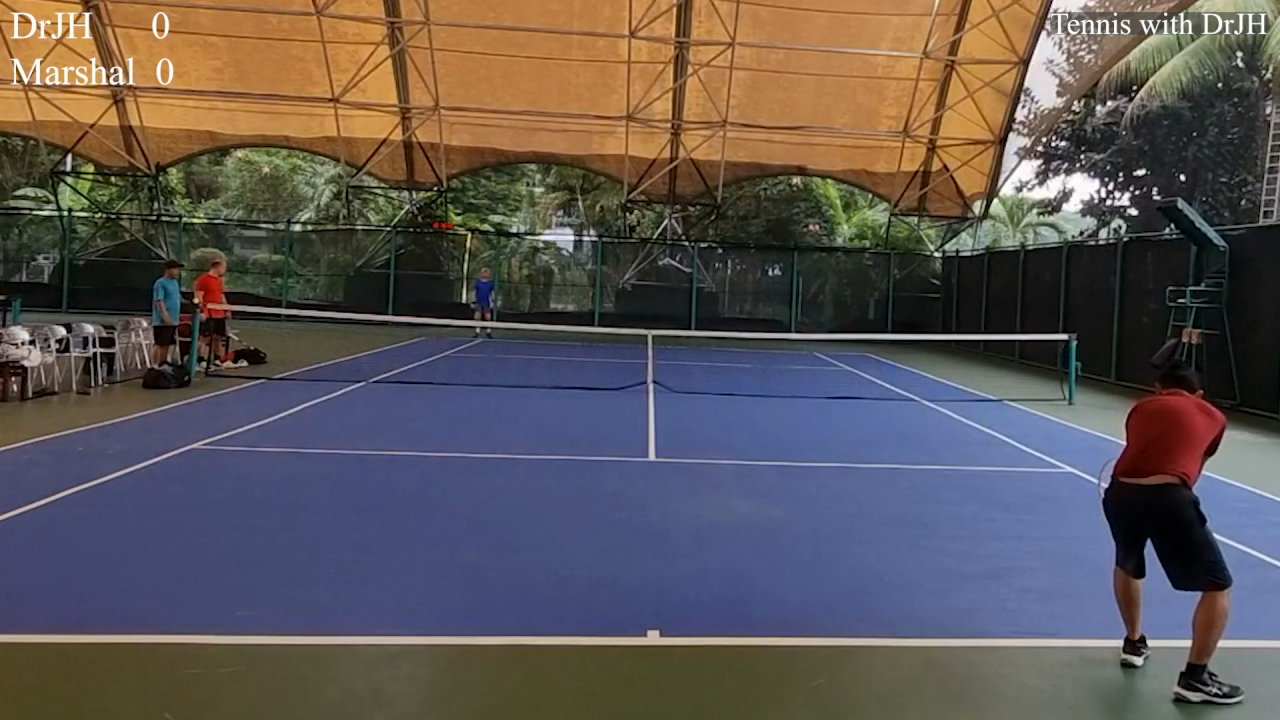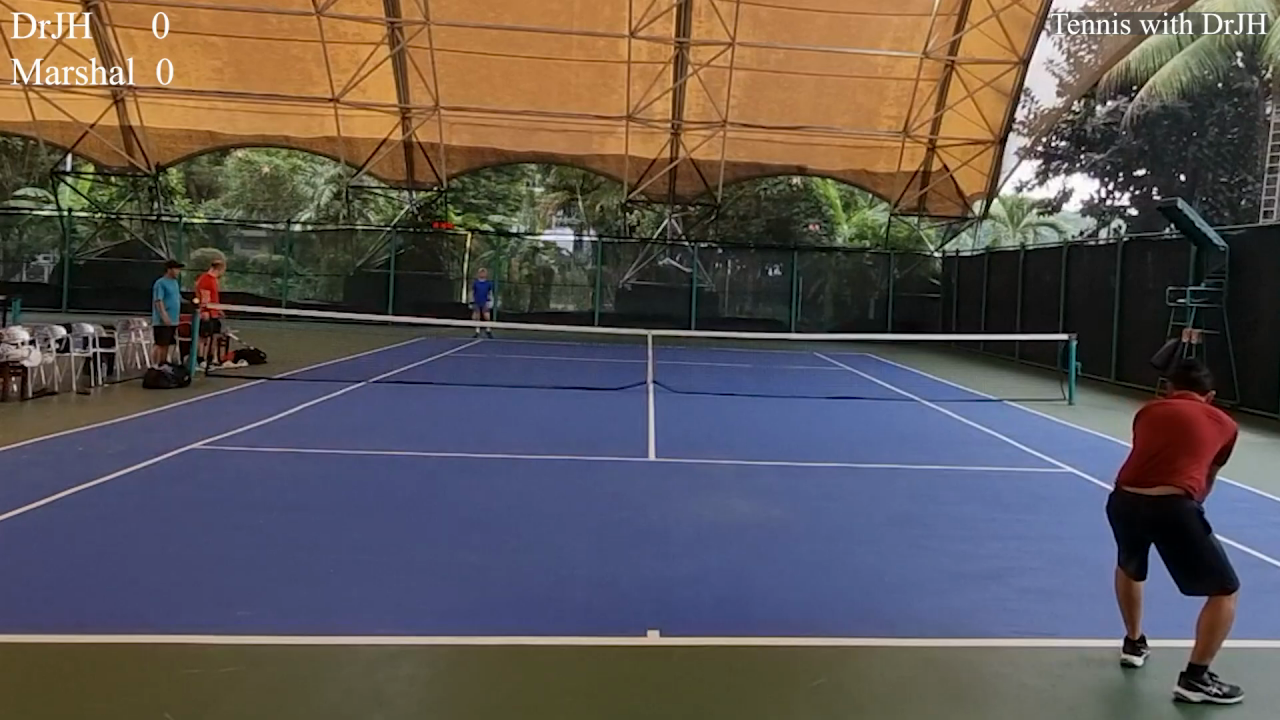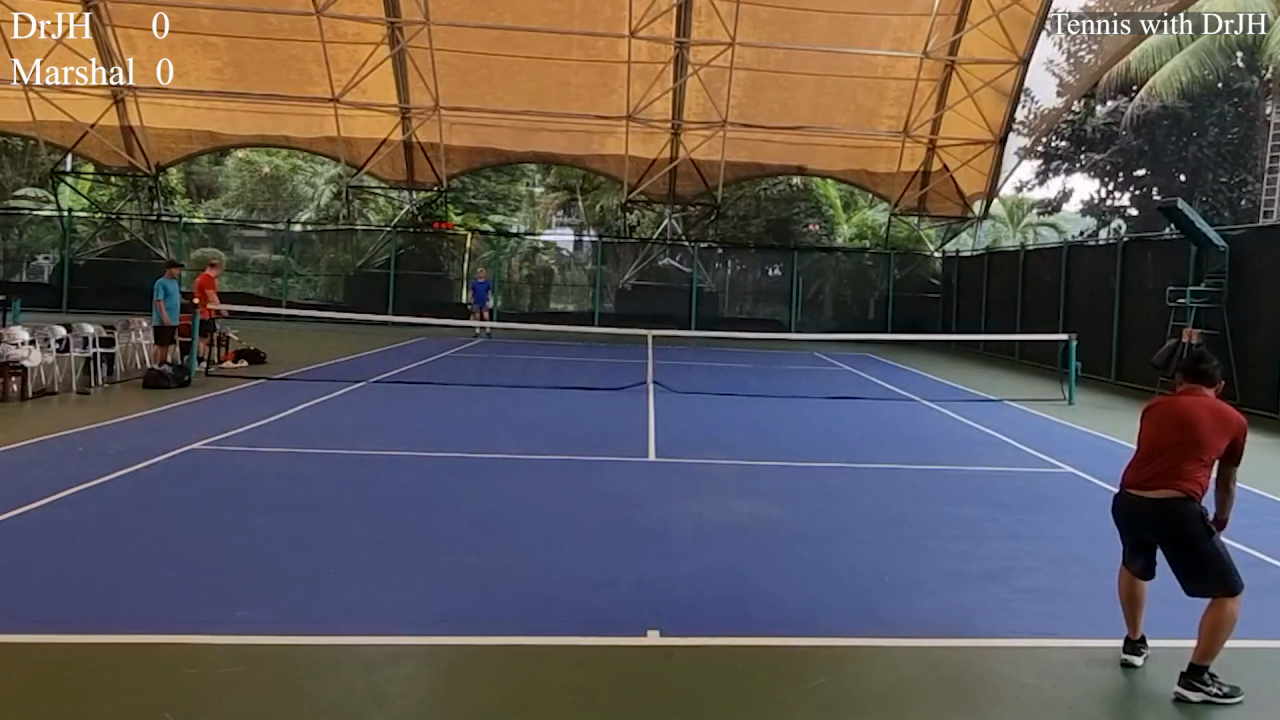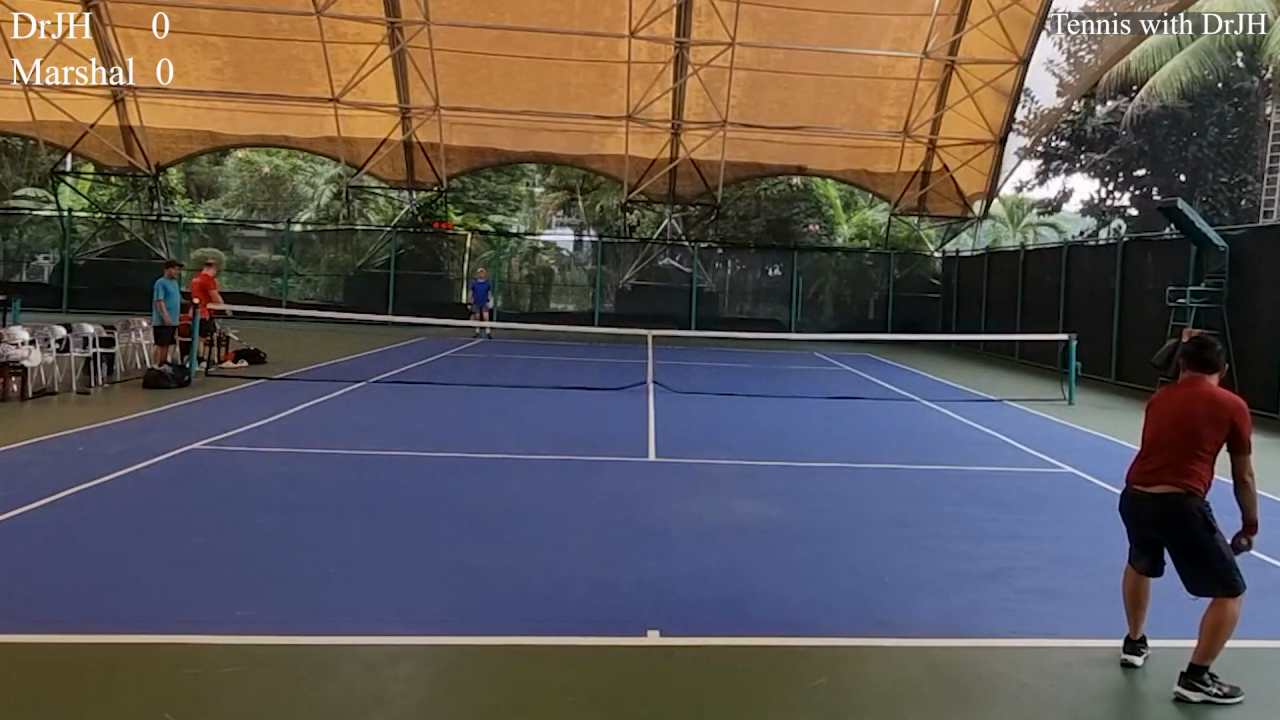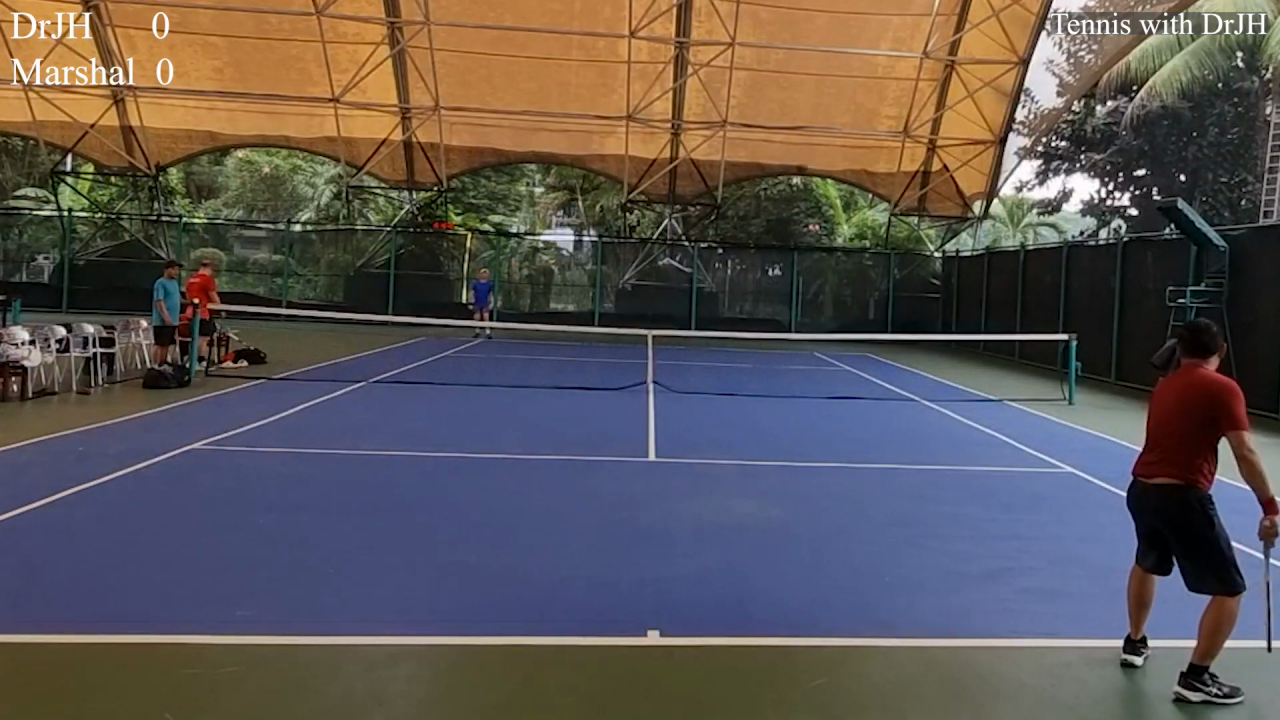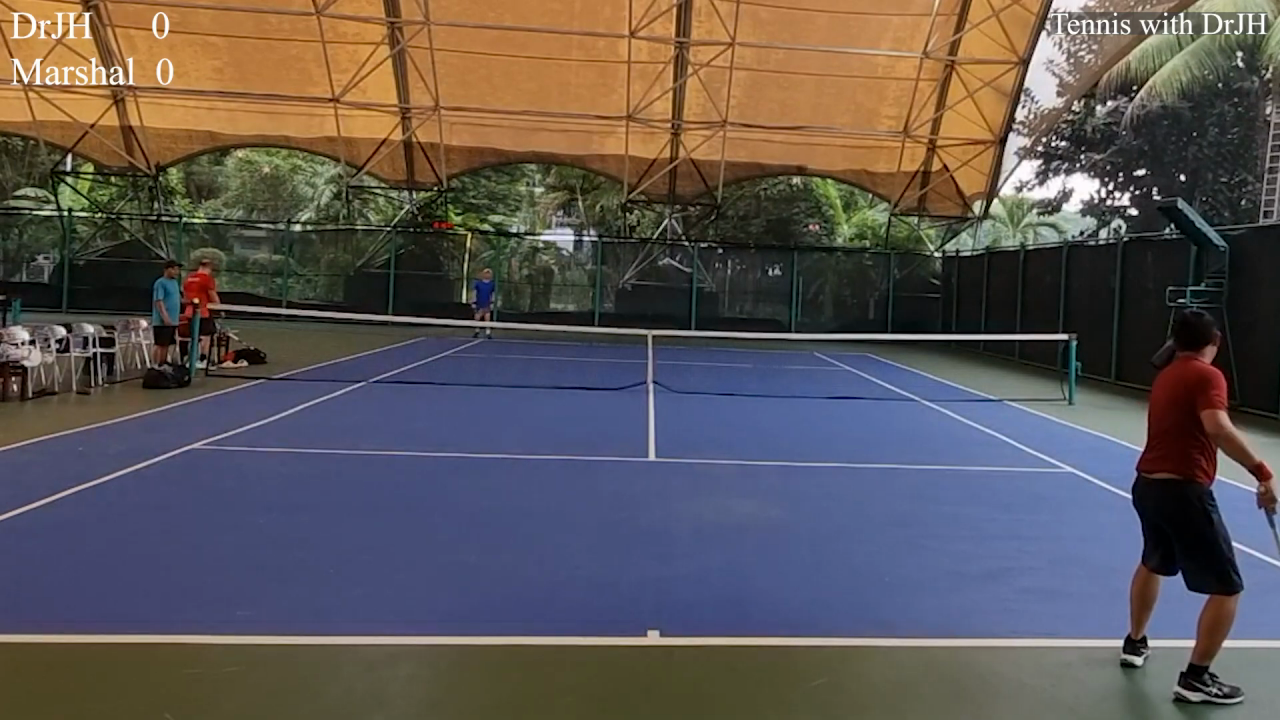
dt=0.2s
person 1, frame 1
left shoulder: (1142, 408)
right shoulder: (1213, 416)
left hip: (1122, 492)
right hip: (1169, 498)
left knee: (1127, 565)
right knee: (1218, 587)
left ankle: (1134, 643)
right ankle: (1194, 678)
person 1, frame 2
left shoulder: (1148, 411)
right shoulder: (1224, 423)
right wrist: (1193, 510)
left hip: (1124, 501)
right hip: (1173, 507)
left knee: (1129, 568)
right knee: (1225, 591)
left ankle: (1133, 644)
right ankle: (1195, 678)
person 1, frame 3
left shoulder: (1154, 408)
right shoulder: (1232, 420)
right elbow: (1226, 483)
right wrist: (1219, 522)
left hip: (1128, 502)
right hip: (1176, 509)
left knee: (1133, 567)
right knee: (1229, 592)
left ankle: (1134, 643)
right ankle: (1195, 678)
person 1, frame 4
left shoulder: (1160, 398)
right shoulder: (1231, 405)
right elbow: (1243, 475)
right wrist: (1250, 526)
left hip: (1134, 497)
right hip: (1179, 505)
left knee: (1139, 565)
right knee: (1230, 591)
left ankle: (1134, 643)
right ankle: (1195, 678)
person 1, frame 5
left shoulder: (1164, 385)
right shoulder: (1222, 388)
right elbow: (1244, 451)
left hip: (1142, 490)
right hip: (1183, 496)
left knee: (1146, 565)
right knee: (1229, 589)
left ankle: (1134, 642)
right ankle: (1195, 678)
person 1, frame 6
left shoulder: (1168, 376)
right shoulder: (1207, 376)
right elbow: (1217, 429)
left hip: (1148, 485)
right hip: (1183, 491)
left knee: (1152, 565)
right knee: (1226, 588)
left ankle: (1134, 642)
right ankle: (1195, 678)
